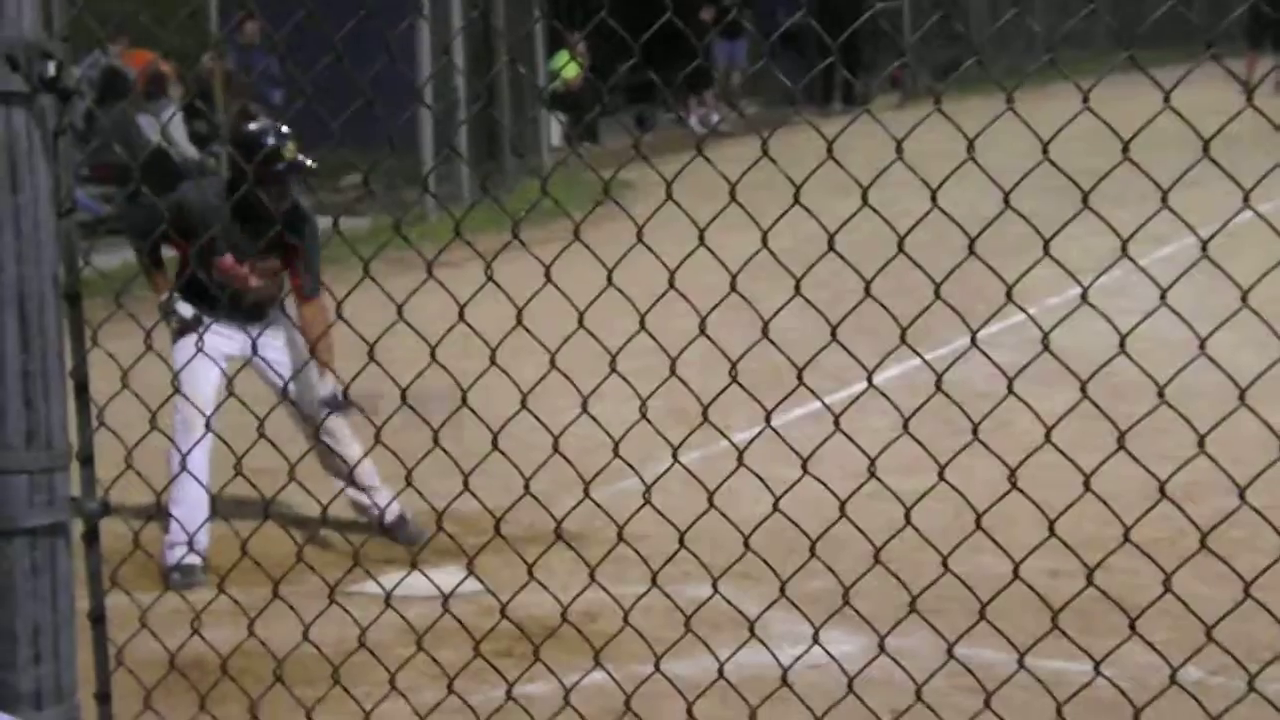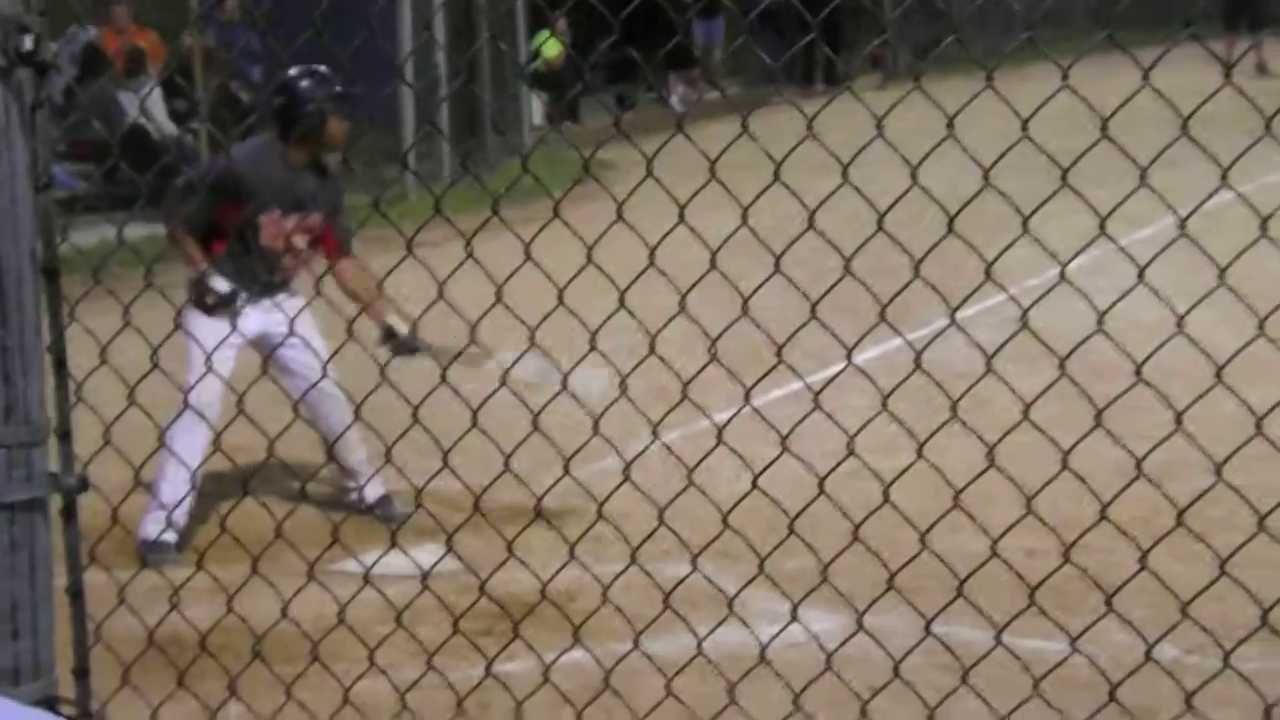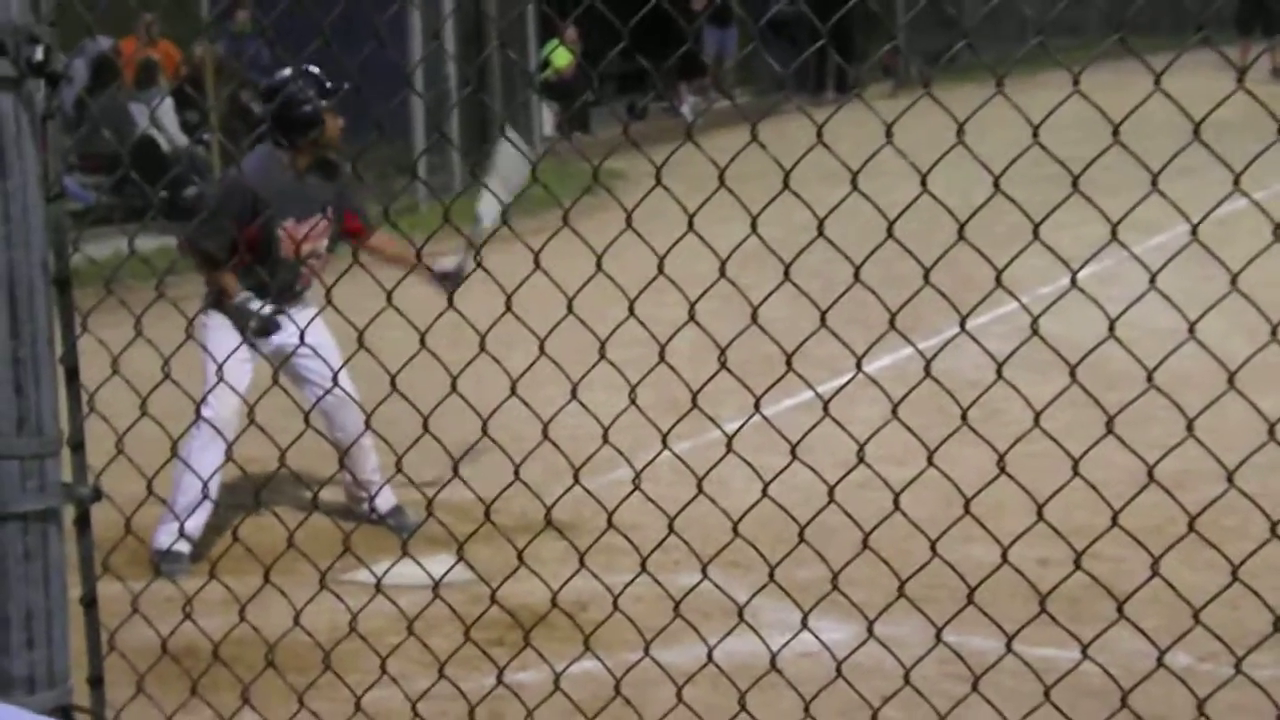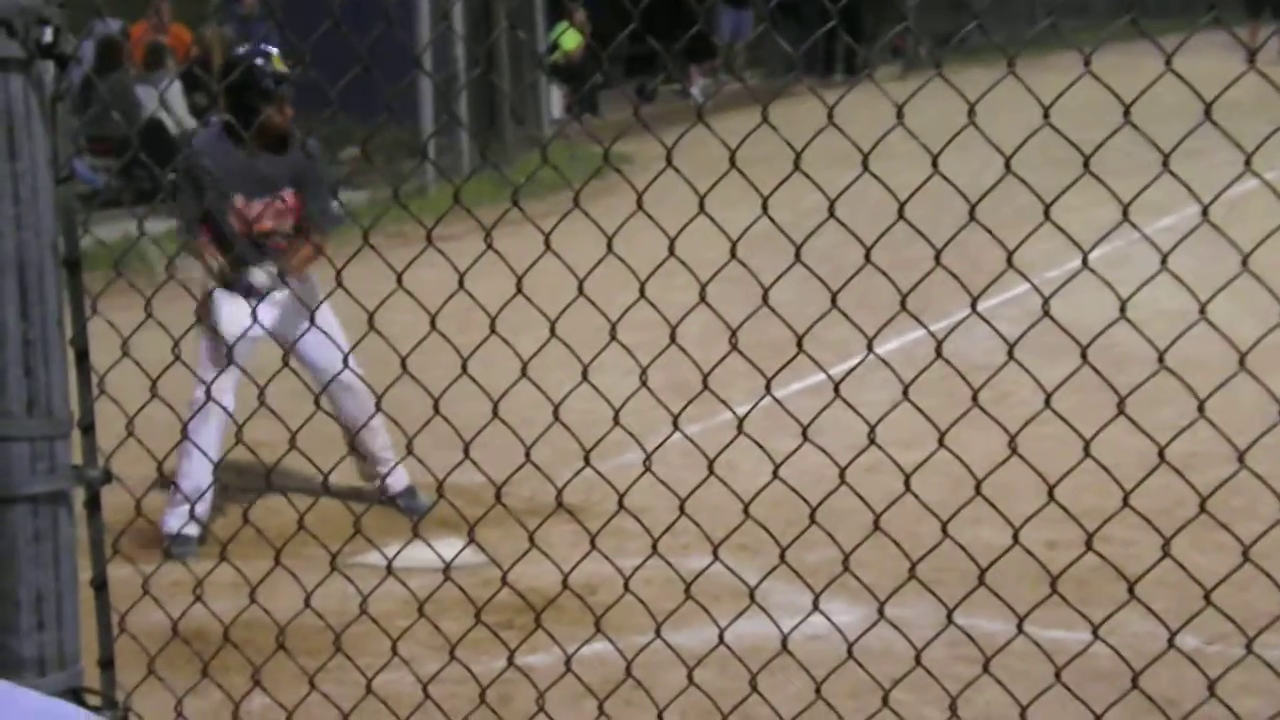
dt=0.4s
person 1, frame 1
left shoulder: (297, 220)
right shoulder: (196, 202)
left elbow: (311, 299)
right elbow: (147, 247)
left wrist: (329, 374)
right wrist: (167, 299)
left hip: (269, 321)
right hip: (204, 322)
left knee: (322, 412)
right knee: (195, 424)
left ankle: (382, 506)
right ankle: (182, 551)
person 1, frame 2
left shoulder: (323, 181)
right shoulder: (241, 164)
left elbow: (340, 259)
right elbow: (178, 217)
left wrist: (387, 319)
right wrist: (203, 276)
left hip: (278, 300)
right hip: (215, 303)
left knee: (326, 395)
right knee: (201, 406)
left ankle: (362, 487)
right ankle: (161, 525)
person 1, frame 3
left shoulder: (329, 176)
right shoulder: (249, 179)
left elbow: (364, 234)
right elbow: (203, 250)
left wrist: (430, 267)
right wrist: (244, 304)
left hip: (296, 309)
right hip: (237, 313)
left knee: (343, 403)
right knee: (218, 416)
left ankle: (374, 497)
right ankle: (175, 535)
person 1, frame 4
left shoulder: (303, 153)
right shoulder: (207, 153)
left elbow: (316, 234)
right elbow: (198, 233)
left wrist: (270, 271)
right wrist: (234, 274)
left hip: (292, 286)
right hip: (231, 293)
left knee: (346, 381)
right knee: (213, 396)
left ankle: (390, 478)
right ankle: (183, 516)
